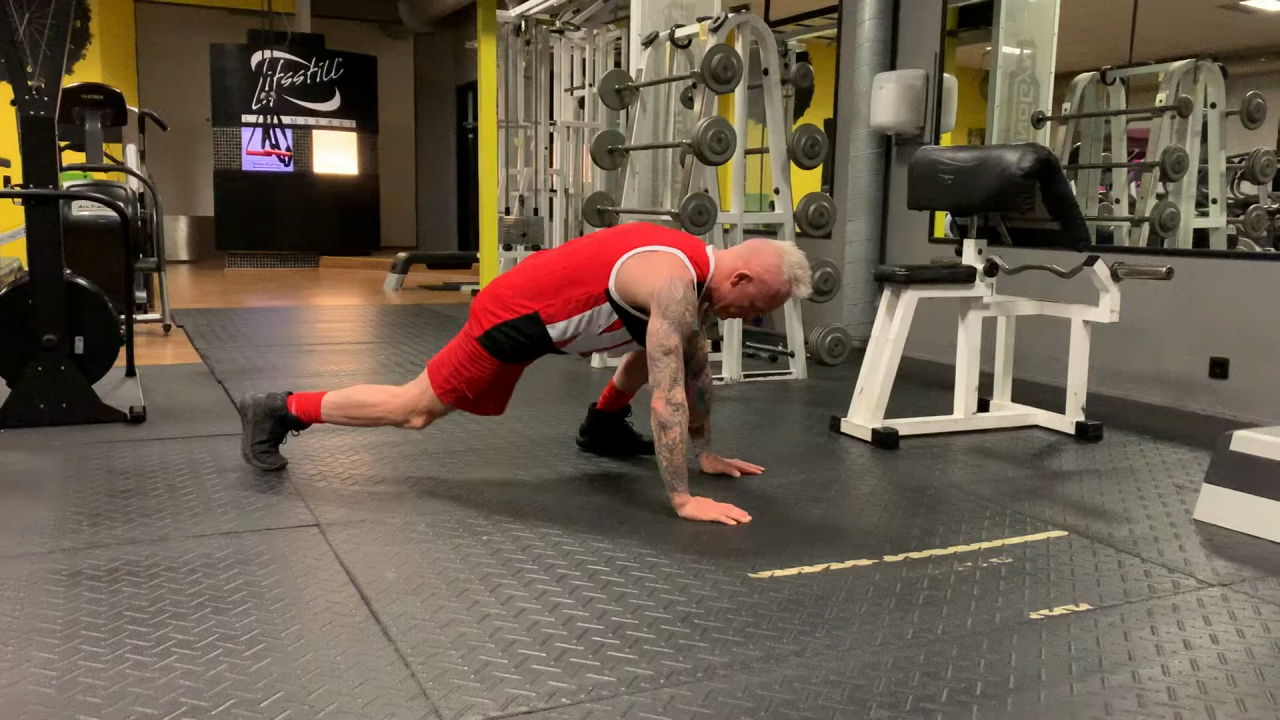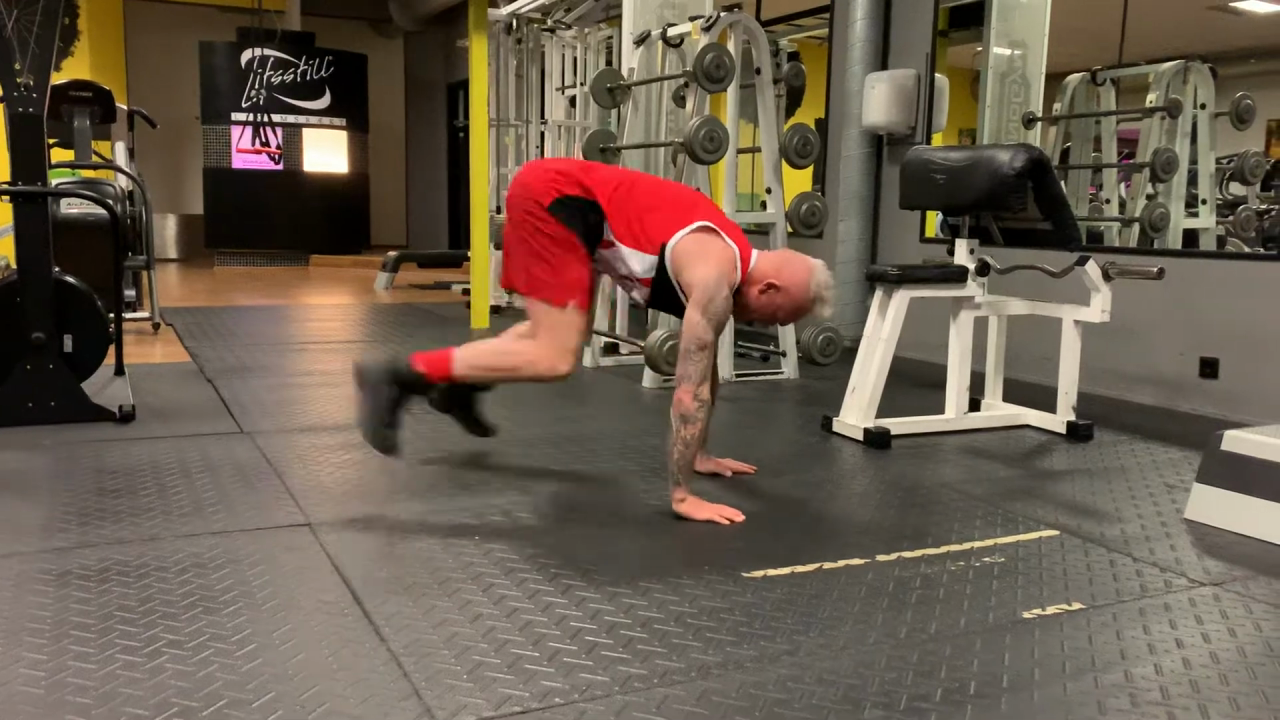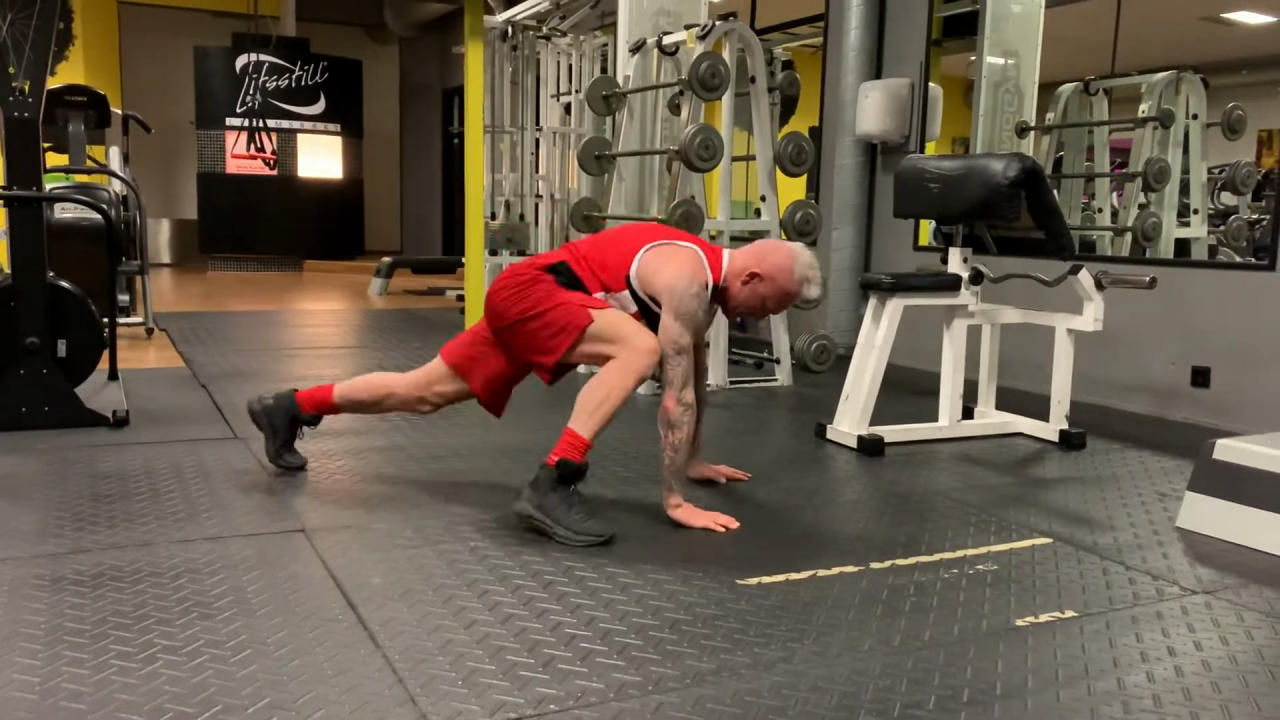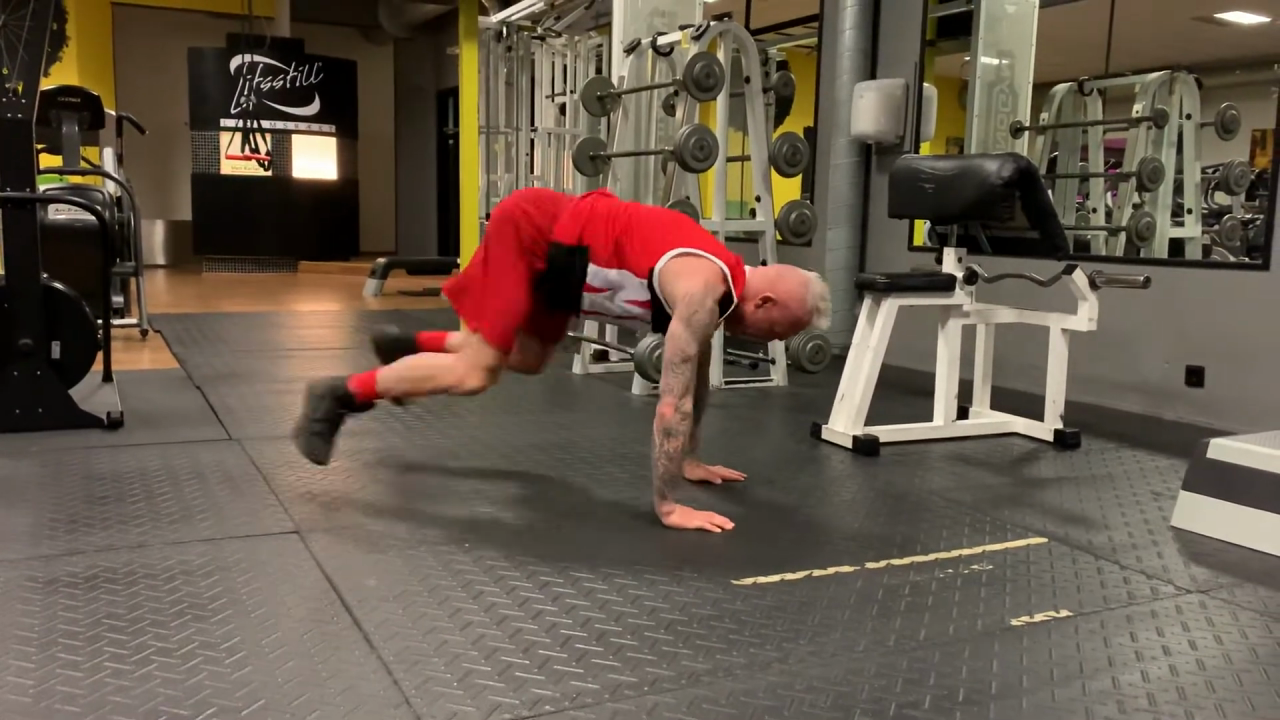
dt=1s
person 1, frame 1
left shoulder: (698, 269)
right shoulder: (675, 283)
left elbow: (694, 369)
right elbow: (667, 394)
left wrist: (706, 451)
right wrist: (684, 498)
left hip: (543, 306)
right hip: (514, 315)
left knee: (661, 338)
right knee: (412, 410)
left ankle: (602, 424)
right ankle: (276, 411)
person 1, frame 2
left shoulder: (729, 267)
right shoulder: (715, 276)
left elbow: (703, 366)
right elbow: (691, 388)
left wrist: (697, 454)
right wrist: (682, 494)
left hip: (555, 200)
right hip: (553, 198)
left knee: (556, 330)
right knee: (556, 357)
left ankle: (455, 385)
right ankle: (405, 375)
person 1, frame 3
left shoulder: (708, 279)
right shoulder: (686, 280)
left elbow: (695, 377)
right elbow: (676, 394)
left wrist: (695, 462)
right wrist: (676, 500)
left hip: (539, 303)
right hip: (523, 296)
left knee: (424, 393)
right knee: (639, 350)
left ankle: (289, 408)
right ankle: (554, 482)
person 1, frame 4
left shoulder: (715, 283)
right shoulder: (700, 287)
left elbow: (695, 373)
right elbow: (676, 398)
left wrist: (689, 460)
right wrist: (670, 506)
left hip: (556, 236)
right hip: (533, 230)
left knee: (530, 359)
right knee: (474, 372)
left ankle: (408, 346)
right ankle: (340, 395)
